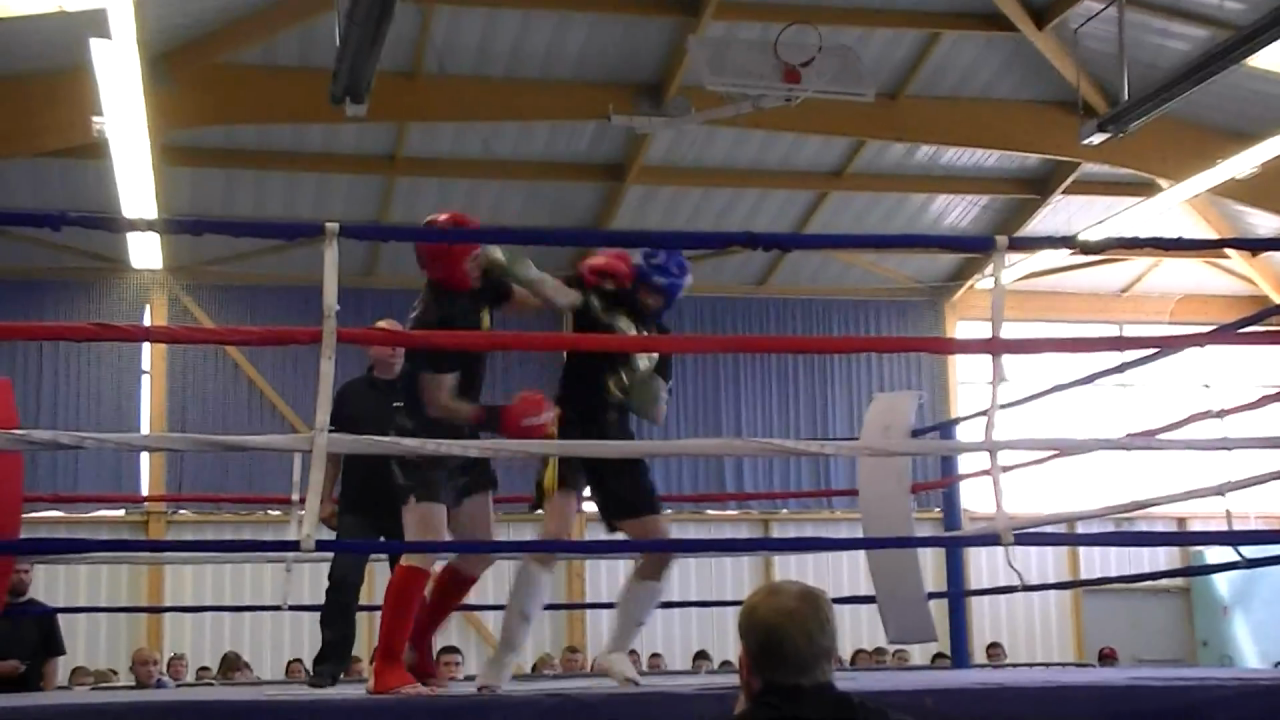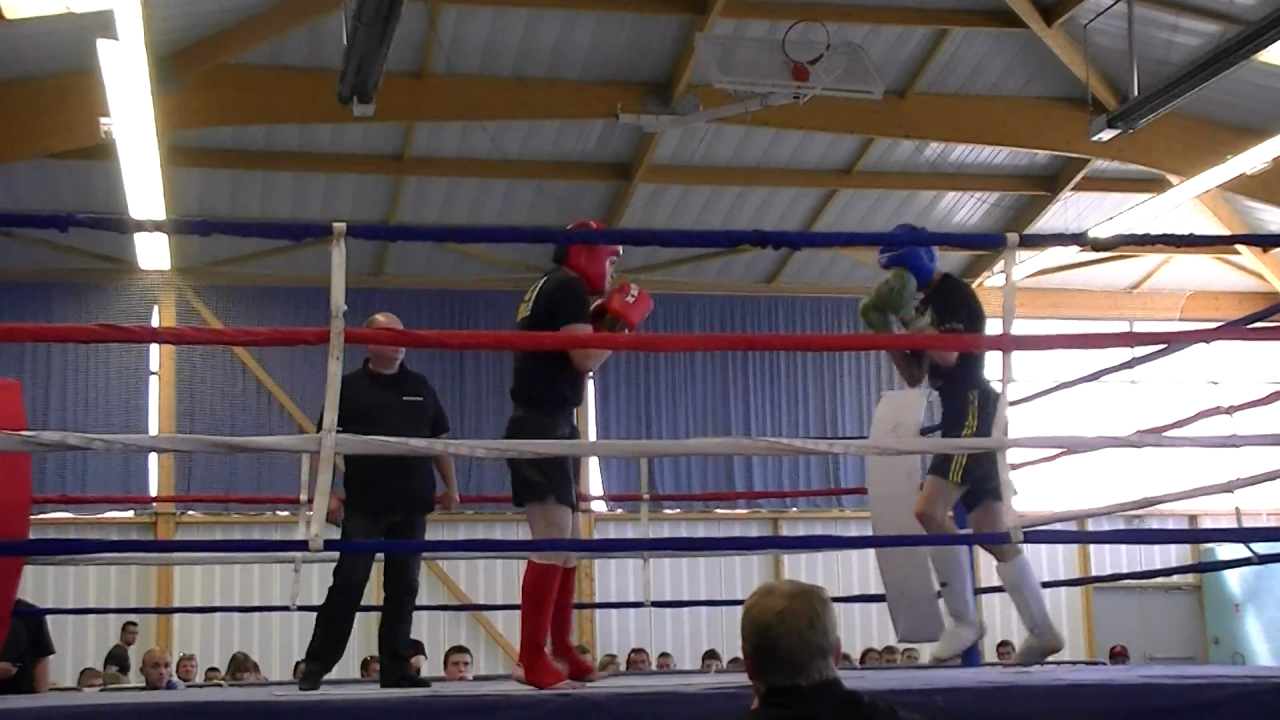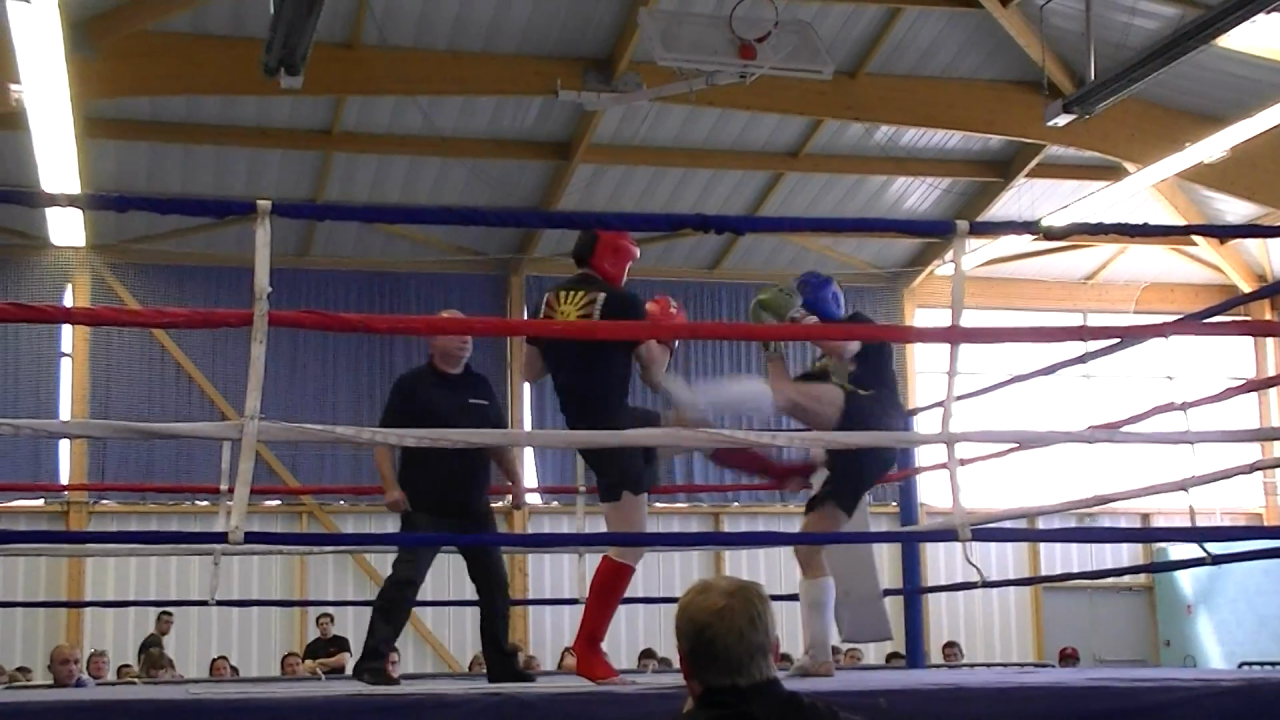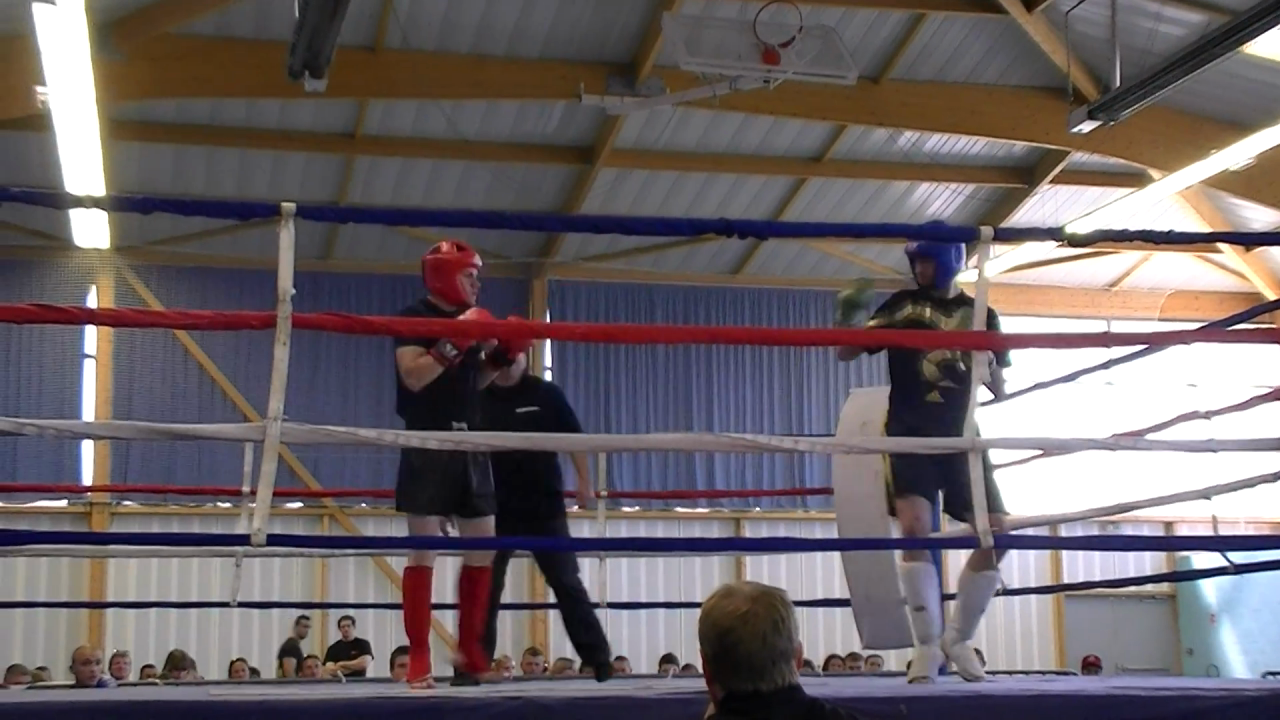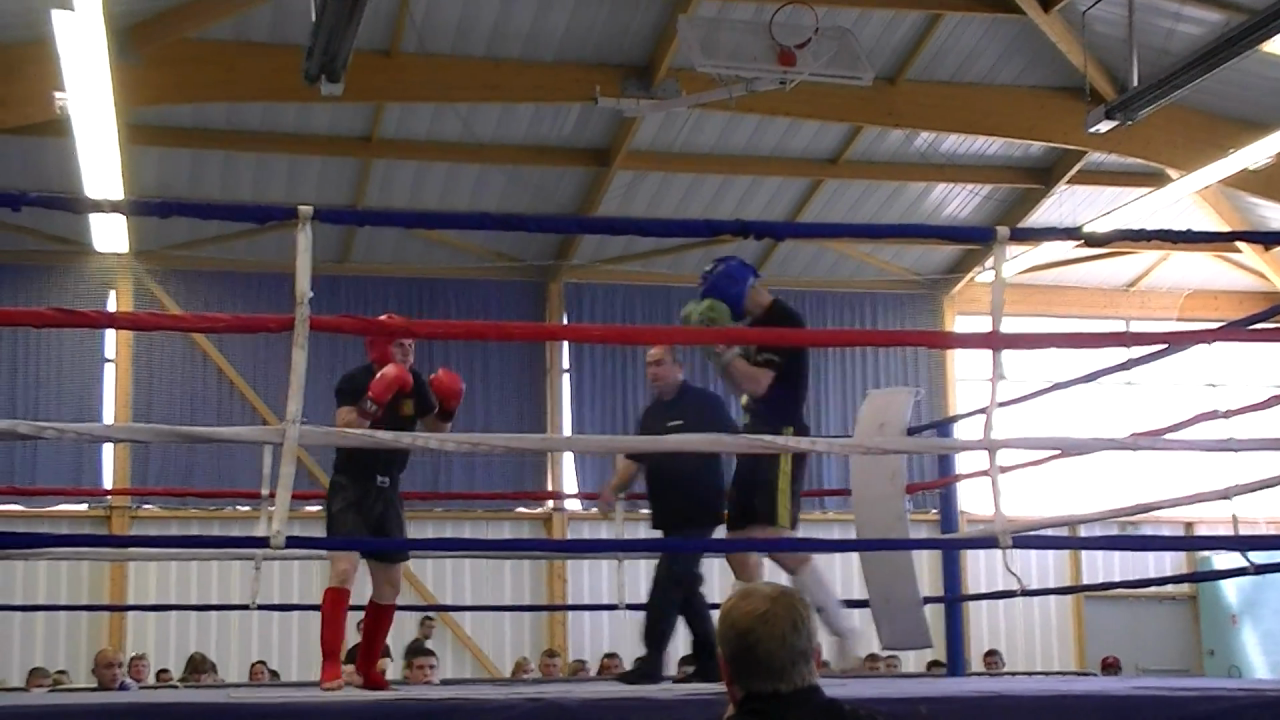
dt=1s
person 1, frame 1
left shoulder: (477, 285)
right shoulder: (436, 319)
left elbow: (546, 300)
right elbow: (438, 404)
left wrist: (580, 290)
right wrist: (495, 418)
left hip: (463, 438)
right hip: (428, 441)
left knee: (480, 552)
right knee: (424, 552)
left ankle: (418, 638)
right ankle: (387, 666)
person 1, frame 2
left shoulder: (552, 290)
right shoulder: (567, 287)
right elbow: (585, 359)
left wrist: (600, 325)
right wrist: (622, 325)
left hip: (548, 426)
right hip: (543, 427)
left knee: (564, 546)
right knee: (553, 545)
left ankle: (561, 651)
right ankle: (533, 660)
person 1, frame 3
left shoulder: (550, 299)
right shoulder: (621, 304)
left elbow: (530, 371)
right elbow: (655, 377)
right wrist: (665, 335)
left hip: (596, 425)
right hip: (610, 426)
right knee: (628, 545)
left ankle: (787, 471)
right ankle: (587, 654)
person 1, frame 4
left shoulder: (467, 320)
right shoulder: (415, 318)
right elbow: (413, 377)
left wrist: (501, 353)
right wrist: (455, 342)
right hip: (428, 444)
left knee: (481, 550)
right knee: (424, 551)
left ankle: (471, 651)
right ankle: (418, 657)
person 1, frame 5
left shoulder: (414, 383)
right shoulder: (354, 381)
left elbow: (436, 434)
right elbow: (345, 433)
left wrist: (448, 407)
right wrist: (374, 398)
left hip: (386, 491)
right hip: (351, 488)
left knee: (389, 586)
right knee: (343, 570)
left ankle: (367, 667)
right ankle: (331, 667)
person 2, frame 1
left shoulder: (658, 338)
right shoulder: (601, 302)
left elbow: (657, 413)
left wrist: (645, 394)
left hip: (615, 440)
right hip: (573, 432)
left knee: (658, 548)
right knee: (556, 536)
left ankle: (616, 652)
right ankle: (505, 654)
person 2, frame 2
left shoulder: (954, 293)
right shoulder: (928, 304)
left elbow: (949, 355)
right elbow: (913, 377)
left wrist: (906, 318)
right wrist: (887, 331)
left hip: (971, 413)
right hip: (965, 419)
left knee: (929, 510)
right knee: (991, 533)
left ankle: (964, 620)
right ankle: (1042, 633)
person 2, frame 3
left shoulder: (861, 326)
right shoulder: (827, 366)
left elbow: (844, 346)
right elbow: (798, 398)
left wrist: (793, 312)
right wrist: (771, 342)
left hip: (873, 423)
right hip: (862, 448)
left knee: (783, 394)
right knee: (808, 544)
left ankle: (687, 405)
right ankle: (818, 655)
person 2, frame 4
left shoulder: (984, 316)
right shoulder: (902, 304)
left elbow: (999, 388)
right elbow: (846, 353)
left wrist: (979, 358)
right wrist: (845, 320)
left hip: (957, 433)
right hip: (908, 427)
left knee: (995, 535)
right knee: (916, 527)
left ankle: (957, 640)
right ankle: (926, 648)
person 2, frame 5
left shoulder: (782, 320)
right shoulder: (756, 326)
left elbow: (756, 384)
left wrist: (720, 346)
right wrist: (722, 349)
left hip: (782, 442)
left knee: (776, 545)
right knee: (739, 554)
left ankle: (844, 635)
person 3, frame 1
right shoulder: (350, 393)
right elbow: (332, 450)
right wrist: (327, 498)
right hip: (358, 506)
right knee: (343, 581)
right ankle: (328, 665)
person 3, frame 2
left shoulder: (420, 386)
right shoulder: (348, 387)
left elbow: (439, 440)
left wrist: (450, 485)
right wrist: (329, 492)
left hip: (412, 504)
right hip: (364, 505)
left knee: (404, 586)
right knee: (349, 582)
left ankle: (396, 667)
right ankle: (317, 664)
person 3, frame 3
left shoulder: (481, 387)
right shoulder: (412, 384)
left elbow: (497, 441)
right elbow: (384, 440)
left wrist: (515, 481)
right wrist: (391, 486)
left hip: (472, 505)
right hip: (424, 505)
left knee: (494, 582)
right knee: (406, 578)
left ankle: (501, 664)
right ankle: (372, 661)
person 3, frame 4
left shoulder: (545, 394)
left elbow: (574, 439)
left wrist: (584, 482)
left hip: (545, 507)
right hip: (495, 511)
left knee: (567, 584)
right knee: (485, 589)
left ankle: (599, 660)
person 3, frame 5
left shoulder: (705, 403)
right shoulder: (651, 415)
right elbow: (634, 461)
right wrist: (611, 490)
left hip: (699, 513)
right hip: (670, 516)
left knee: (668, 583)
right knee: (683, 588)
left ankle: (651, 663)
right ankle: (710, 663)
